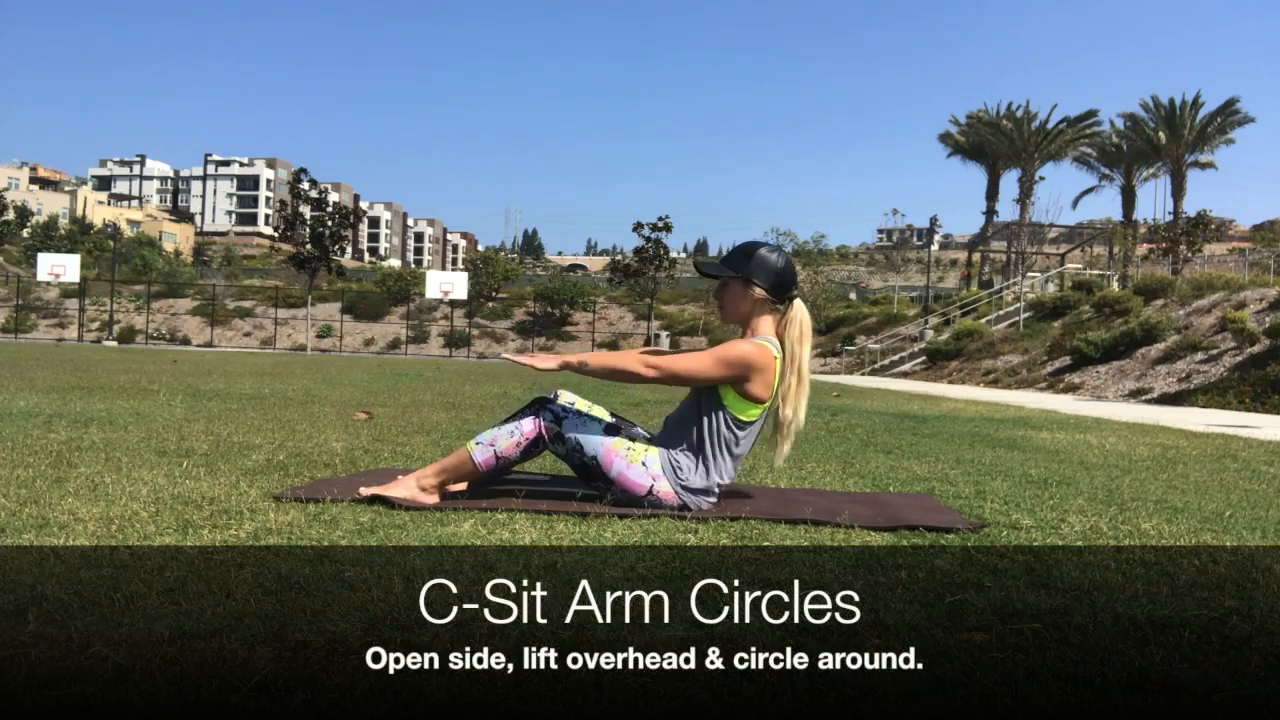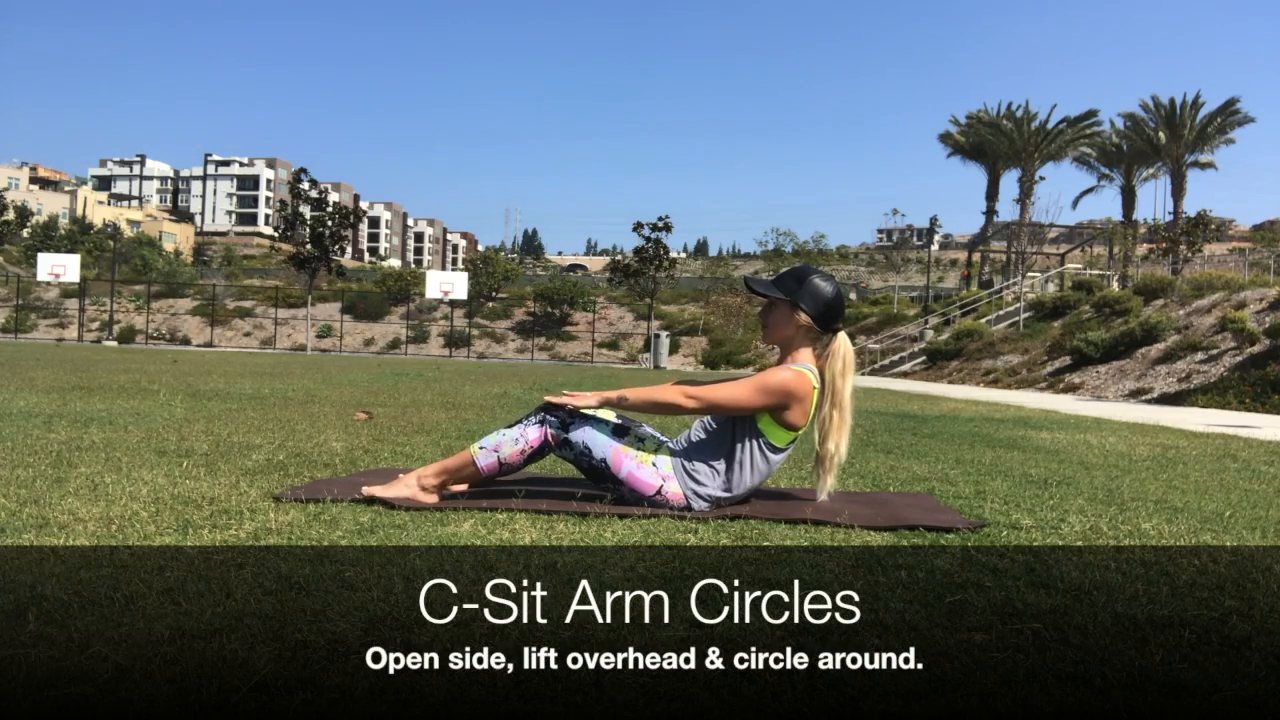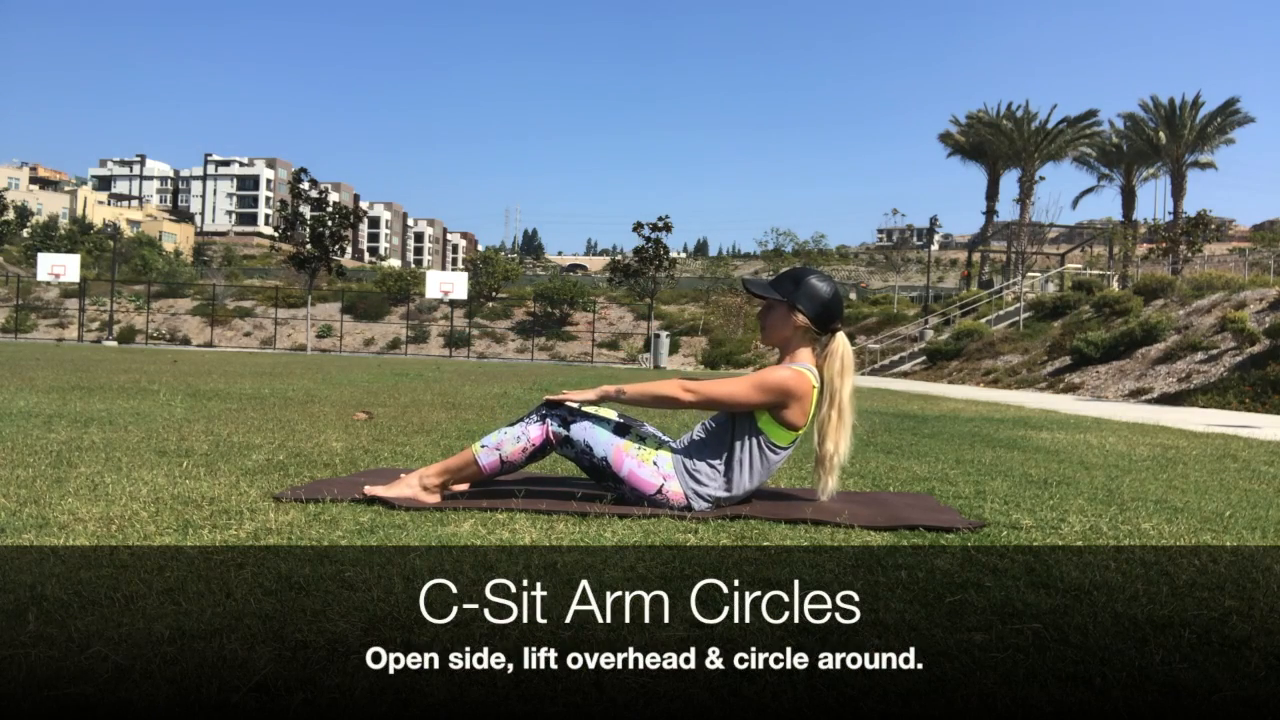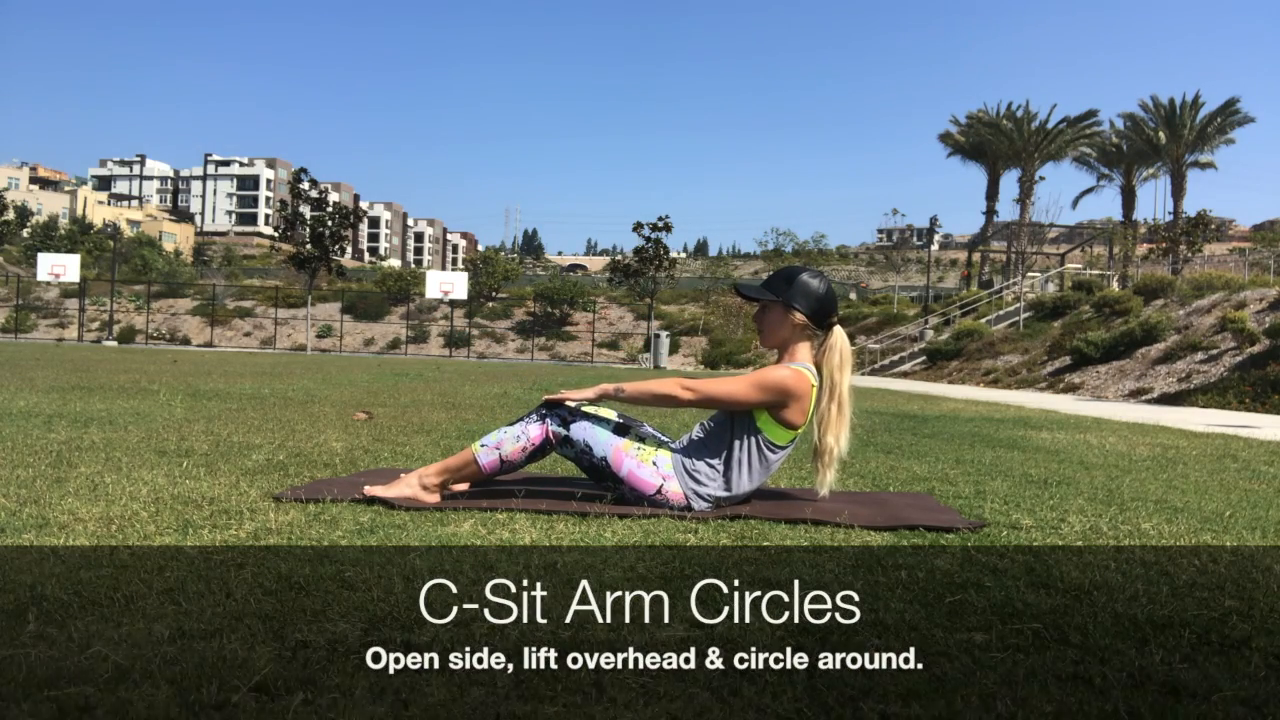
dt=1s
person 1, frame 1
left shoulder: (750, 356)
right shoulder: (750, 352)
left elbow: (649, 369)
right elbow: (660, 356)
left wrist: (565, 361)
right wrist: (571, 359)
left hip: (675, 485)
right hip: (673, 468)
left knee: (548, 418)
right knee: (558, 404)
left ankle: (427, 482)
right ankle: (456, 476)
person 1, frame 2
left shoulder: (791, 382)
right shoulder: (786, 375)
left elbow: (689, 400)
right elbow: (697, 387)
left wrist: (607, 398)
right wrist: (609, 399)
left hip: (682, 488)
right hip: (682, 466)
left knee: (556, 423)
right knee: (563, 416)
left ankle: (427, 482)
right ankle: (457, 475)
person 1, frame 3
left shoulder: (790, 381)
right shoulder: (788, 374)
left elbow: (688, 394)
right elbow: (702, 391)
left wrist: (605, 391)
right wrist: (607, 397)
left hip: (684, 486)
right hip: (684, 465)
left knee: (557, 421)
right knee: (564, 412)
left ankle: (431, 479)
right ankle: (456, 475)
person 1, frame 4
left shoulder: (789, 381)
right shoulder: (787, 375)
left elbow: (687, 392)
right elbow: (702, 396)
left wrist: (604, 389)
right wrist: (604, 396)
left hip: (683, 487)
right hip: (683, 466)
left knee: (557, 421)
right knee: (568, 415)
left ankle: (430, 480)
right ankle: (456, 475)
